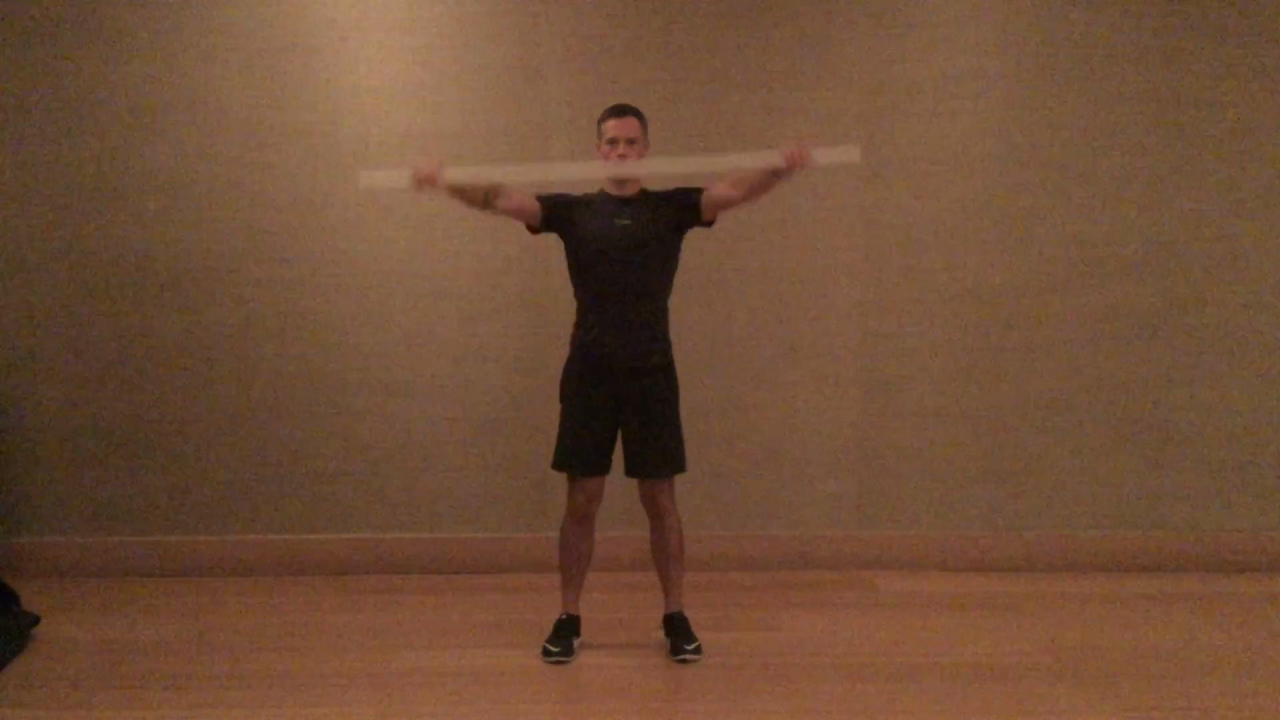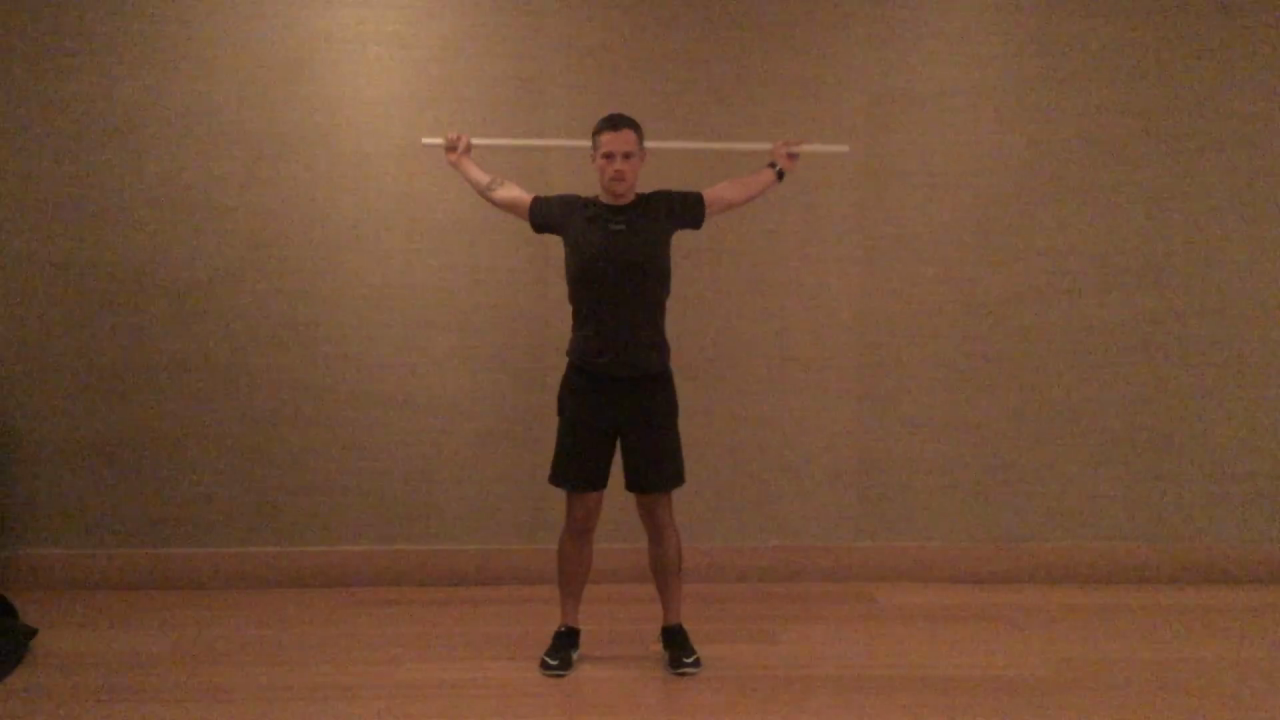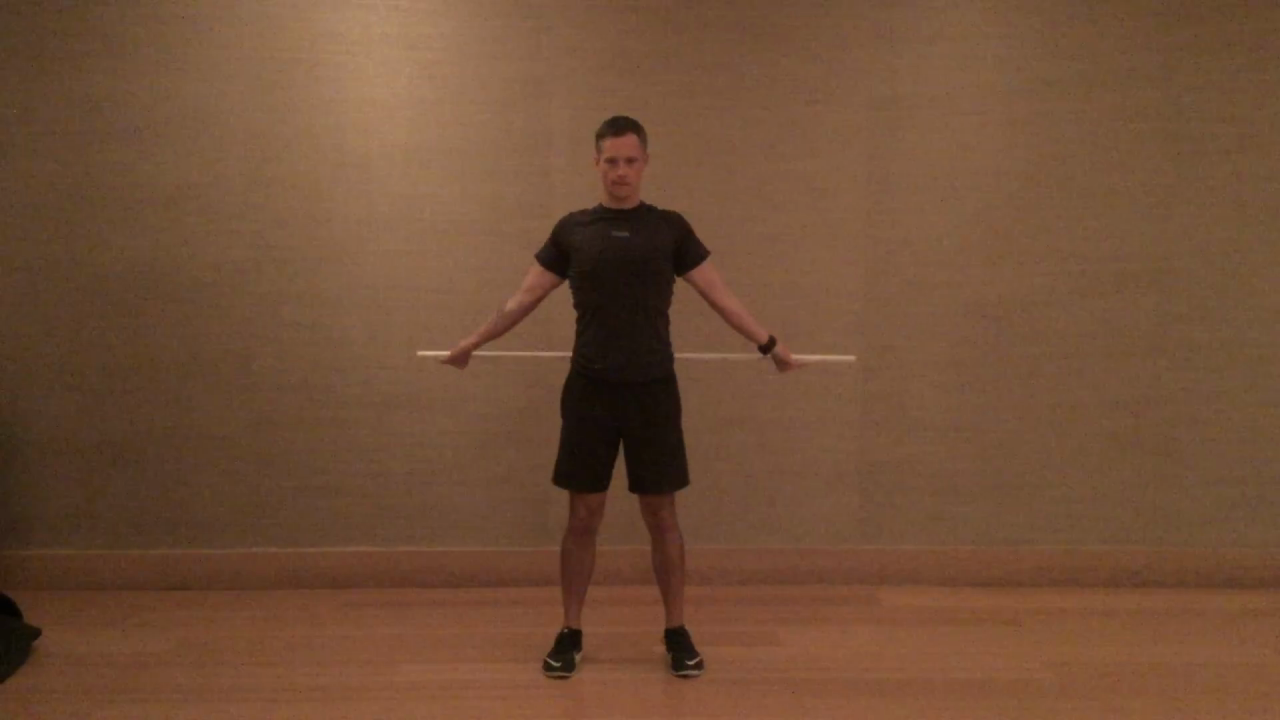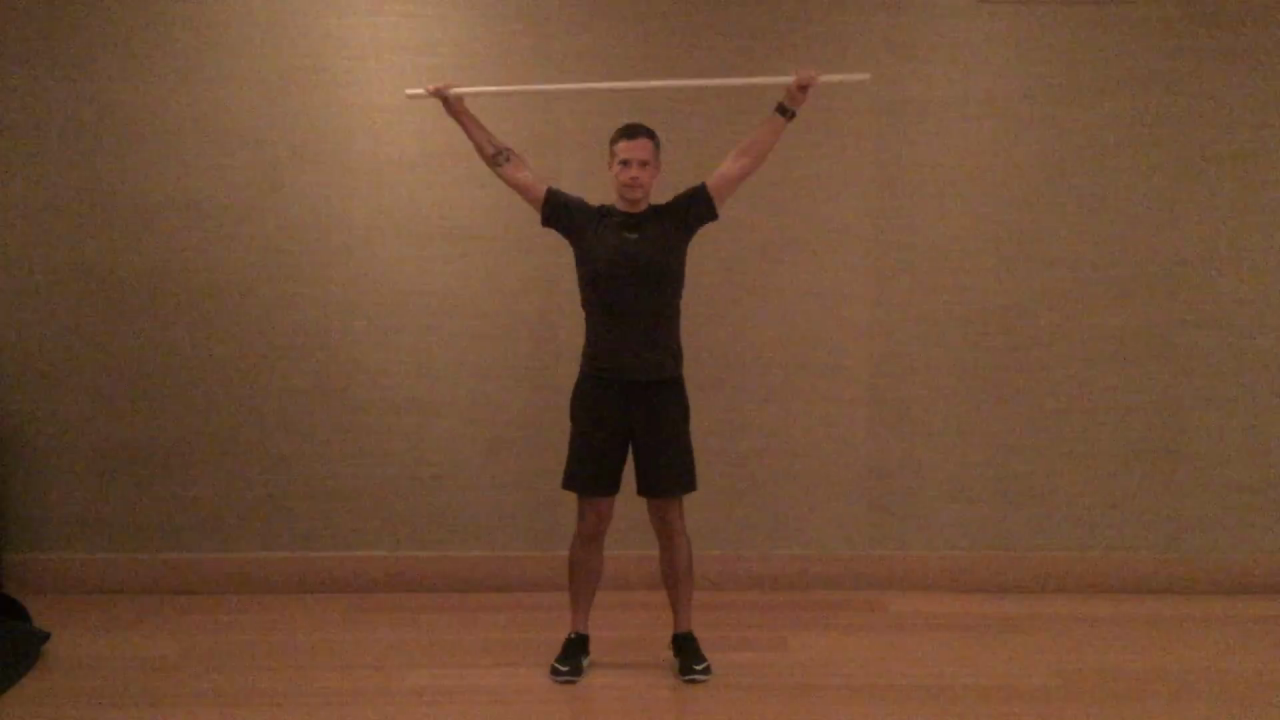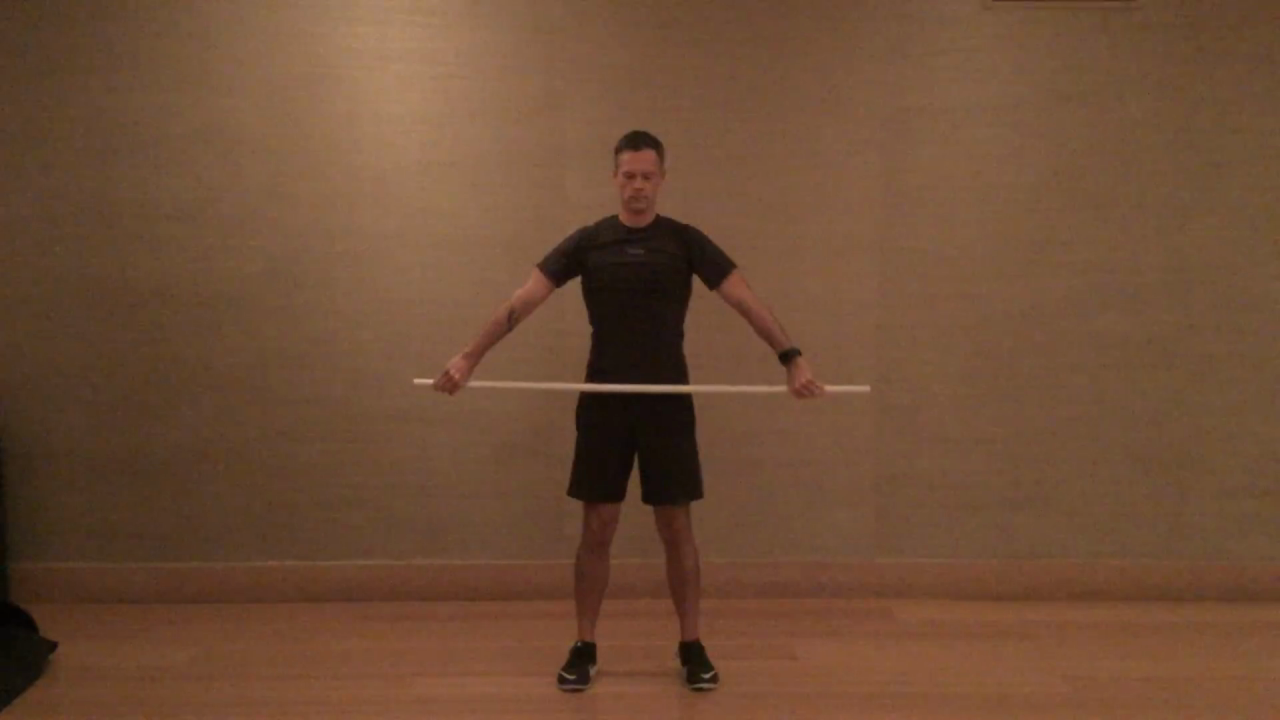
dt=1s
person 1, frame 1
left shoulder: (674, 207)
right shoulder: (571, 209)
left elbow: (731, 192)
right elbow: (507, 201)
left wrist: (778, 171)
right wrist: (452, 186)
left hip: (652, 372)
right hip: (589, 373)
left knee: (660, 500)
right knee: (581, 501)
left ankle: (675, 618)
right ankle: (568, 619)
person 1, frame 2
left shoulder: (665, 210)
right shoulder: (569, 214)
left elbow: (728, 194)
right elbow: (504, 193)
left wrist: (775, 168)
right wrist: (463, 160)
left hip: (650, 384)
right hip: (587, 384)
left knee: (659, 513)
right knee: (579, 514)
left ankle: (673, 630)
right ankle: (567, 631)
person 1, frame 3
left shoulder: (670, 227)
right shoulder: (573, 228)
left elbow: (718, 293)
right elbow: (526, 295)
left wrist: (768, 344)
right wrist: (475, 342)
left hip: (653, 389)
right hip: (589, 389)
left knee: (662, 515)
right knee: (582, 516)
left ankle: (676, 632)
right ankle: (570, 633)
person 1, frame 4
left shoulder: (678, 219)
right shoulder: (581, 221)
left elbow: (742, 161)
right elbow: (510, 167)
left wrist: (787, 106)
right wrist: (458, 110)
left hip: (662, 391)
right hip: (599, 391)
left knee: (670, 521)
right knee: (591, 522)
left ankle: (684, 636)
right ankle: (578, 637)
person 1, frame 5
left shoulder: (685, 240)
right shoulder: (587, 241)
left elbow: (744, 298)
right elbow: (525, 297)
left wrist: (792, 358)
right wrist: (469, 356)
left hip: (668, 401)
right hip: (603, 401)
left knee: (677, 528)
right knee: (596, 529)
left ankle: (691, 646)
right ankle: (584, 647)
